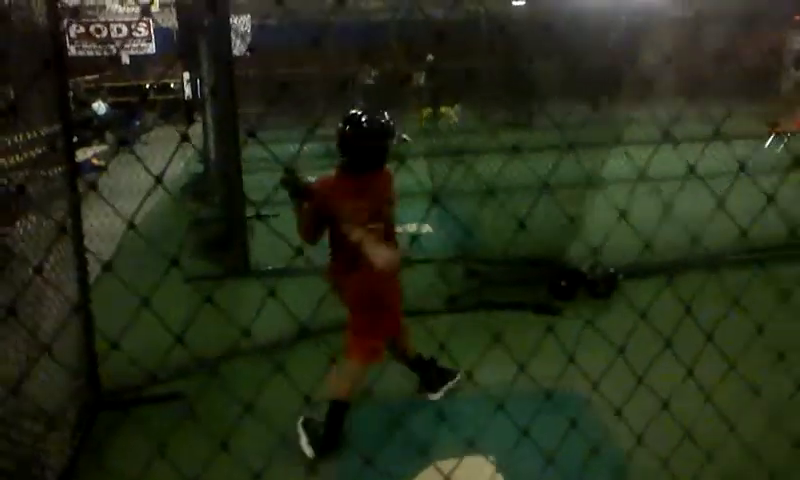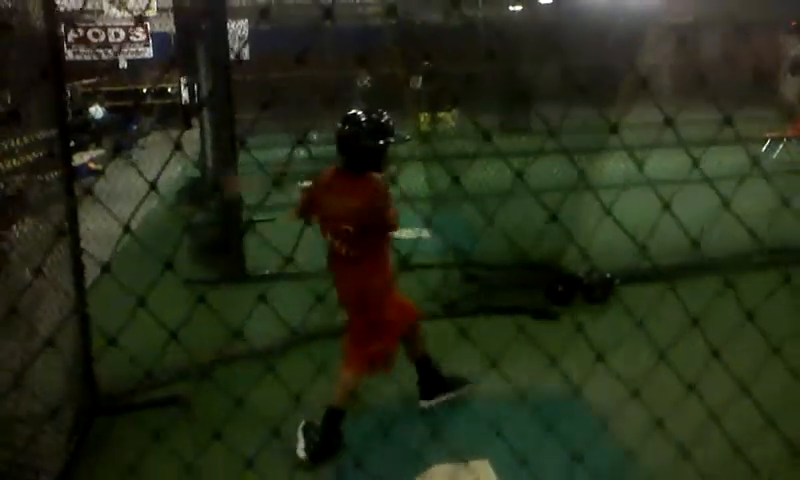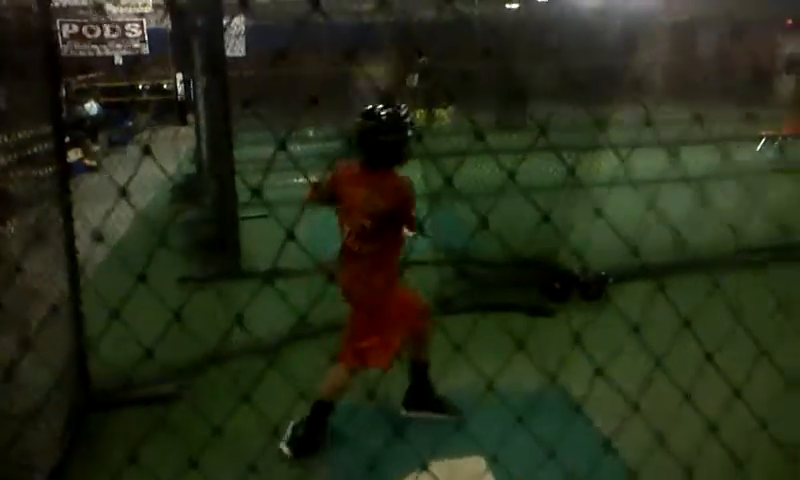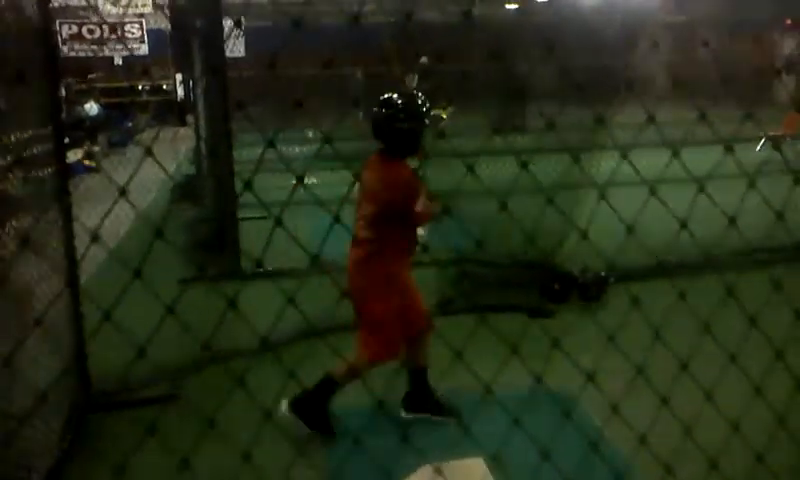
dt=0.2s
person 1, frame 1
left shoulder: (324, 190)
right shoulder: (383, 179)
left elbow: (309, 237)
left wrist: (304, 199)
left hip: (347, 277)
right hip: (380, 277)
left knee: (388, 327)
right knee: (362, 350)
left ankle: (422, 378)
right ankle: (335, 427)
person 1, frame 2
left shoulder: (324, 182)
right shoulder: (375, 188)
left elbow: (304, 213)
right elbow: (390, 224)
left hip: (347, 276)
right hip: (369, 282)
left knee: (406, 318)
right knee: (361, 356)
left ankle: (430, 382)
right ankle: (326, 434)
person 1, frame 3
left shoulder: (346, 172)
right shoulder: (399, 188)
left elbow: (317, 196)
right elbow: (413, 225)
left hip: (359, 271)
right hip: (374, 282)
left knee: (418, 316)
right knee: (354, 356)
left ankle: (420, 395)
right ankle: (310, 431)
person 1, frame 4
left shoulder: (376, 162)
right shoulder: (403, 179)
right elbow: (426, 215)
right wrist: (430, 204)
left hip: (387, 266)
right hip: (378, 272)
left knee: (418, 325)
right knee: (374, 349)
left ankle: (418, 394)
right ankle: (312, 400)
